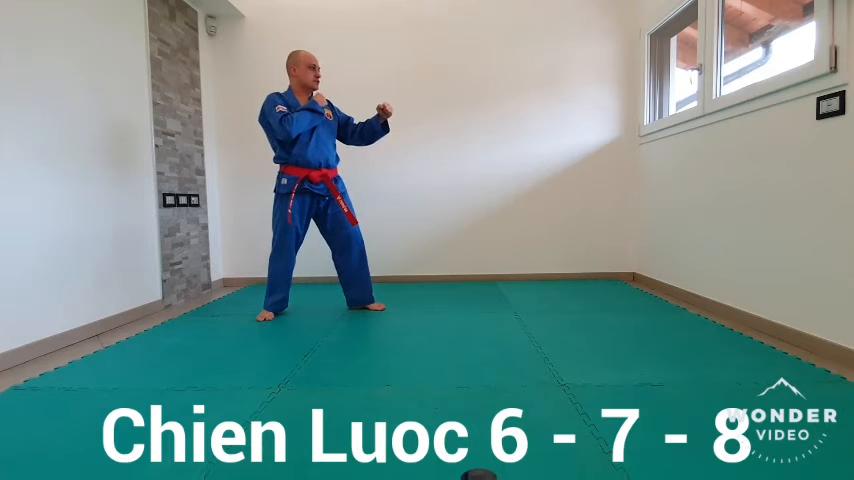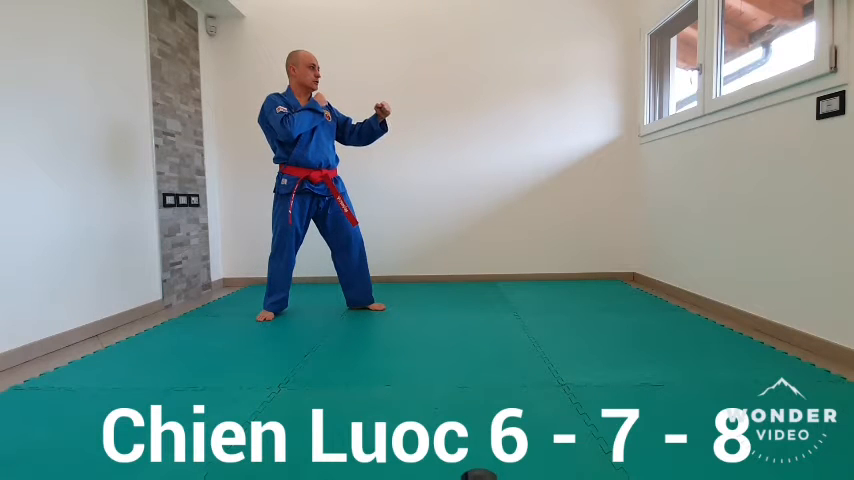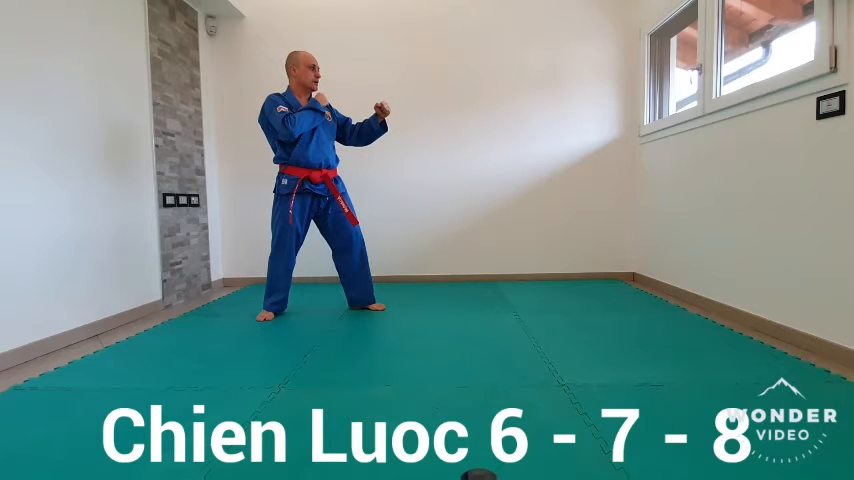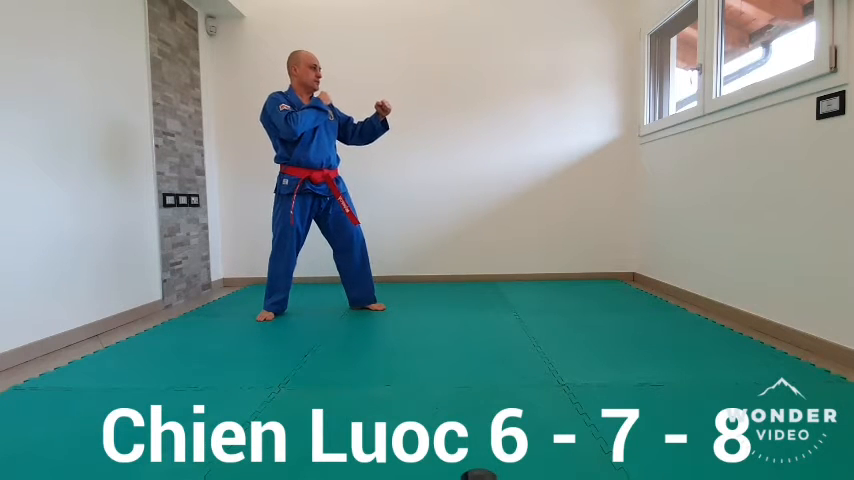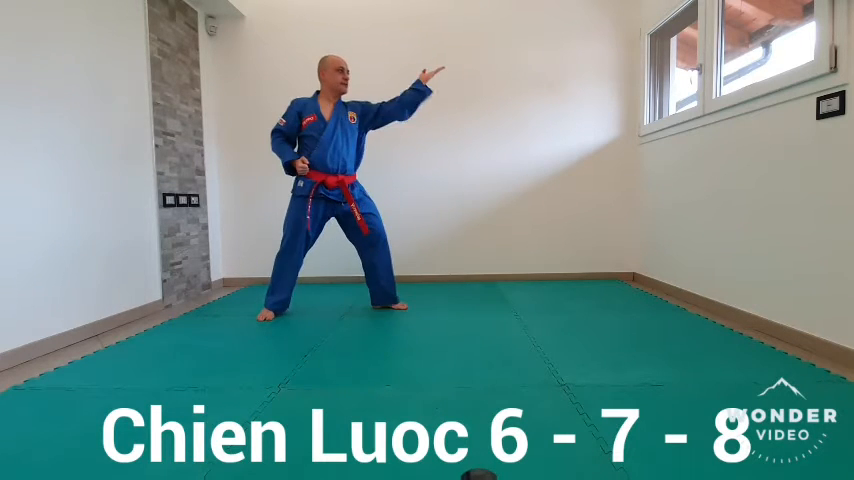
dt=1s
person 1, frame 1
left shoulder: (326, 106)
right shoulder: (276, 102)
left elbow: (355, 134)
right elbow: (286, 129)
left wrist: (379, 120)
right wrist: (314, 108)
left hip: (330, 185)
right hip: (294, 186)
left knee: (351, 242)
right knee: (284, 247)
left ankle: (361, 299)
right ankle: (273, 305)
person 1, frame 2
left shoulder: (325, 106)
right shoulder: (275, 102)
left elbow: (353, 135)
right elbow: (287, 130)
left wrist: (377, 119)
right wrist: (315, 107)
left hip: (330, 186)
right hip: (294, 187)
left knee: (350, 242)
right knee: (284, 247)
left ankle: (361, 299)
right ankle: (273, 306)
person 1, frame 3
left shoulder: (324, 107)
right shoulder: (275, 103)
left elbow: (353, 135)
right elbow: (289, 130)
left wrist: (377, 119)
right wrist: (315, 107)
left hip: (330, 185)
right hip: (294, 187)
left knee: (351, 242)
right knee: (284, 248)
left ankle: (362, 299)
right ankle: (273, 306)
person 1, frame 4
left shoulder: (326, 107)
right shoulder: (277, 101)
left elbow: (355, 134)
right elbow: (291, 128)
left wrist: (378, 118)
right wrist: (318, 106)
left hip: (330, 185)
right hip: (295, 186)
left knee: (352, 241)
right knee: (285, 247)
left ankle: (363, 299)
right ankle: (273, 306)
person 1, frame 5
left shoulder: (358, 111)
right shoulder: (300, 108)
left elbow: (397, 109)
right elbow: (279, 137)
left wrist: (421, 85)
right wrist: (293, 161)
left hip: (349, 190)
right hip: (311, 190)
left knee: (375, 240)
right knee: (292, 246)
left ankle: (384, 298)
right ankle: (274, 305)
